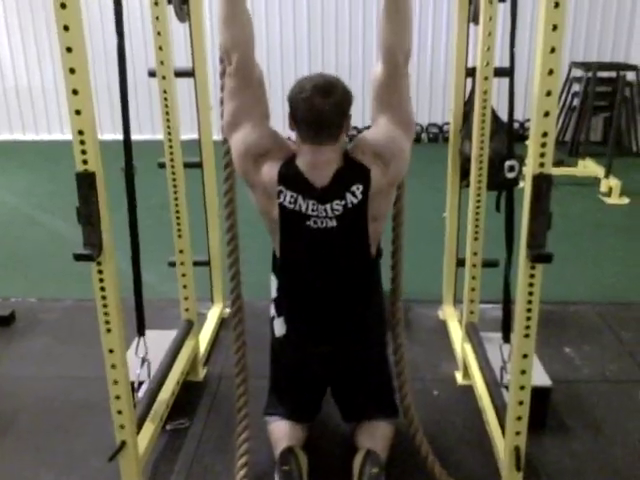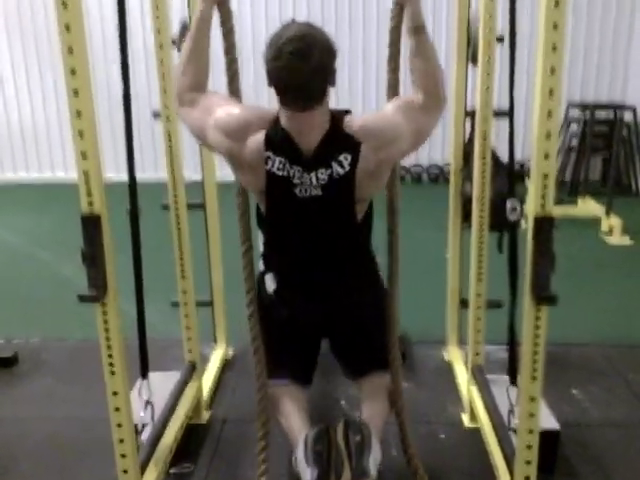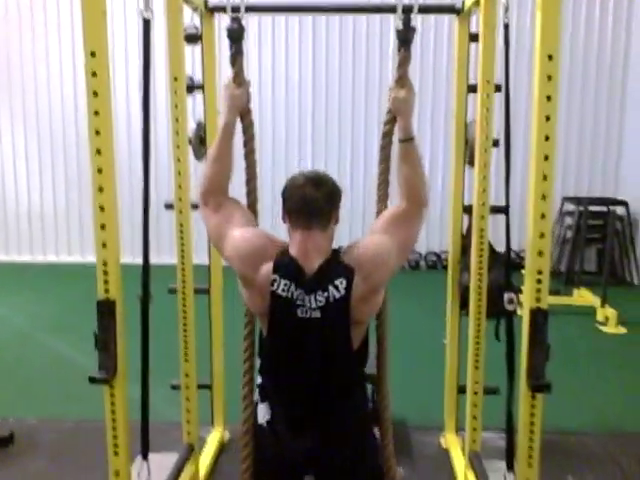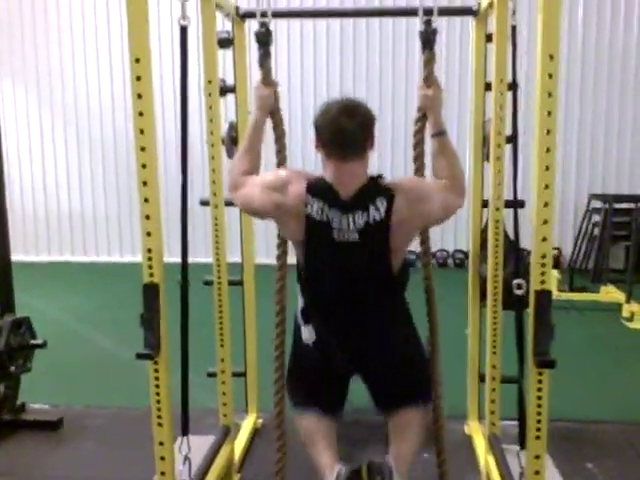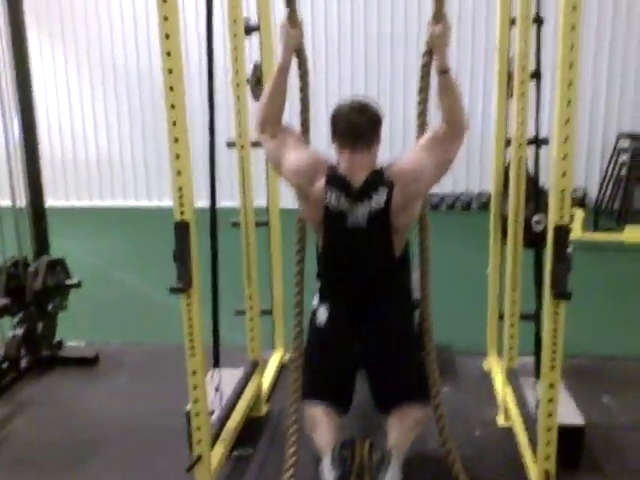
dt=1s
person 1, frame 1
left shoulder: (265, 172)
right shoulder: (377, 170)
left elbow: (238, 62)
right elbow: (395, 63)
left hip: (294, 332)
right hip: (360, 333)
left knee: (285, 413)
right knee: (376, 414)
person 1, frame 2
left shoulder: (245, 139)
right shoulder: (372, 141)
left elbow: (187, 97)
right elbow: (433, 100)
left hip: (284, 290)
right hip: (355, 288)
left knee: (284, 378)
right knee: (375, 370)
right ankle: (366, 435)
person 1, frame 3
left shoulder: (257, 266)
right shoulder: (365, 271)
left elbow: (211, 198)
right elbow: (415, 204)
left wrist: (229, 116)
right wrist: (404, 124)
left hip: (278, 426)
right hip: (344, 426)
person 1, frame 4
left shoulder: (290, 194)
right shoulder: (405, 201)
left elbow: (237, 185)
right elbow: (455, 190)
left wrist: (259, 115)
right wrist: (436, 120)
left hip: (319, 337)
right hip: (386, 336)
left knee: (310, 404)
right knee: (413, 398)
person 1, frame 5
left shoulder: (313, 185)
right shoulder: (404, 186)
left elbow: (267, 128)
right elbow: (454, 129)
left wrist: (286, 54)
right wrist: (441, 60)
left hip: (333, 319)
right hip: (390, 321)
left knee: (319, 401)
right knee: (411, 403)
